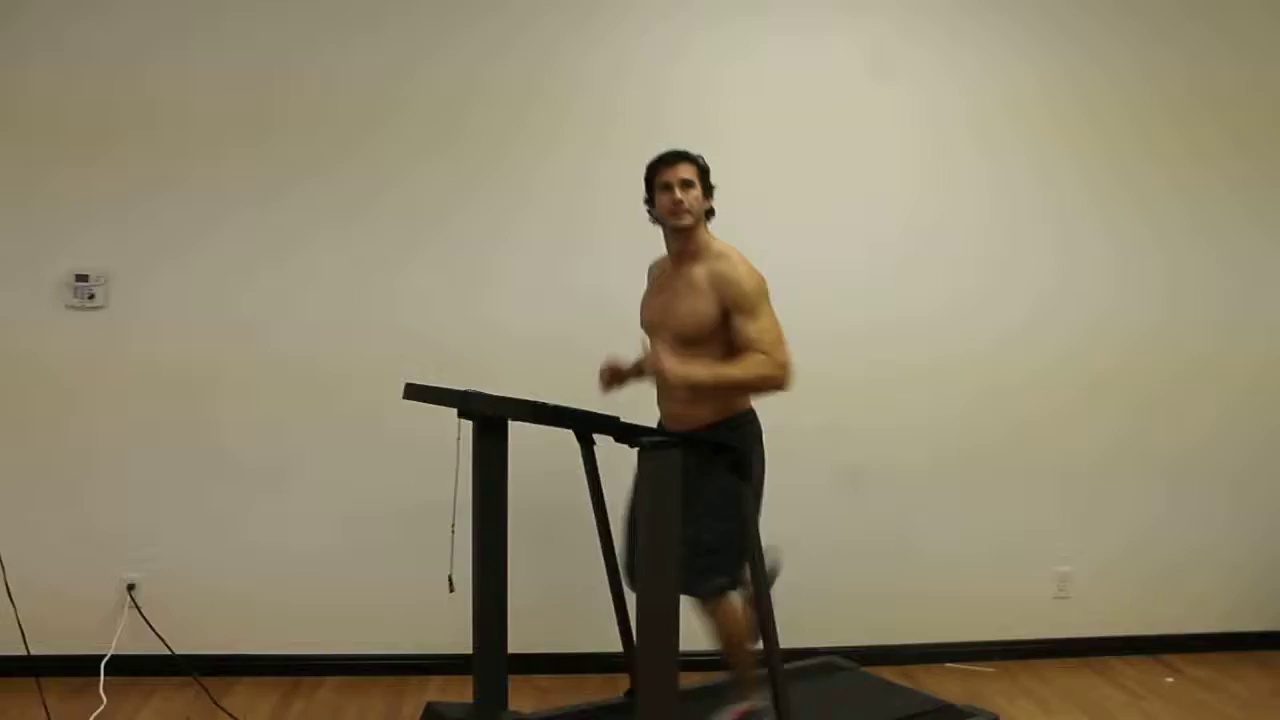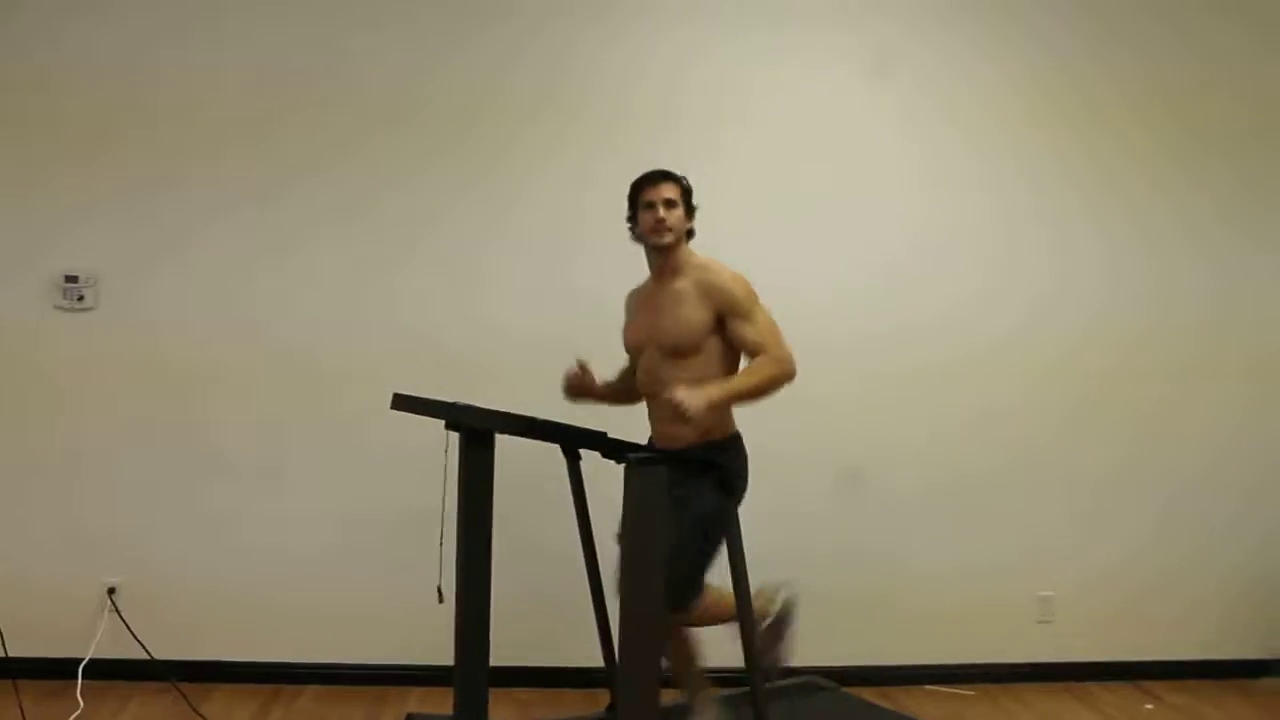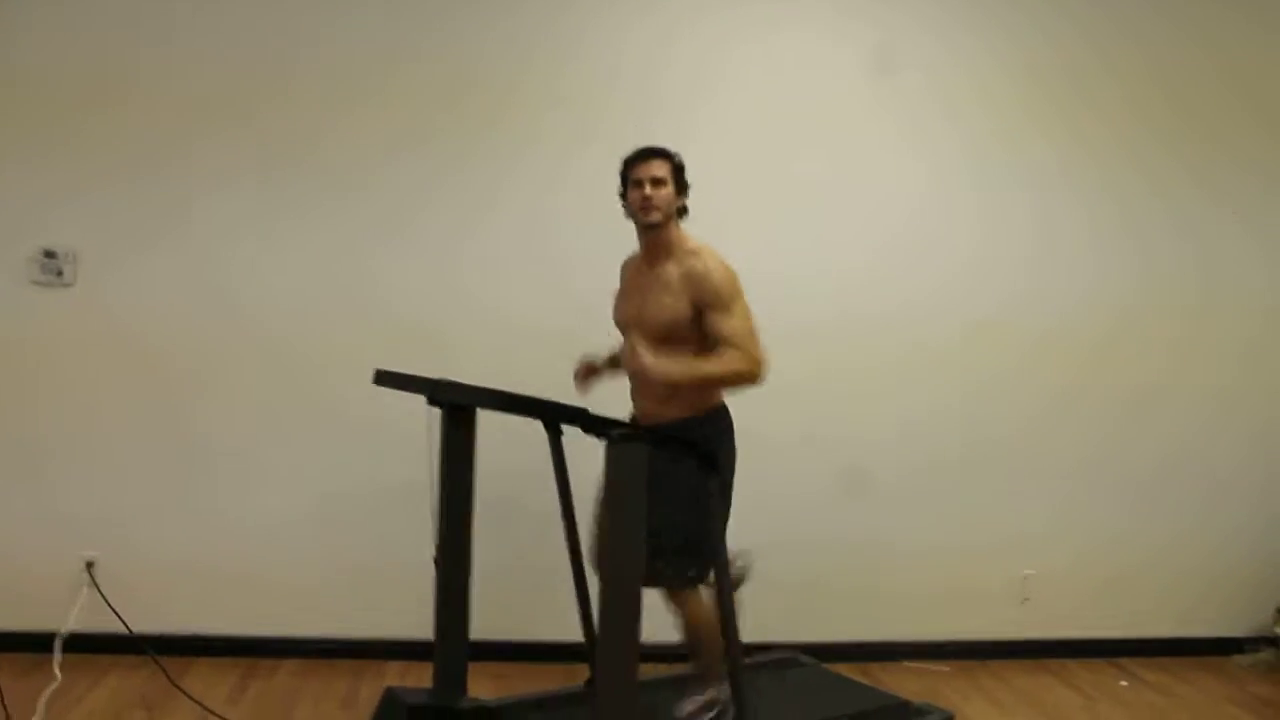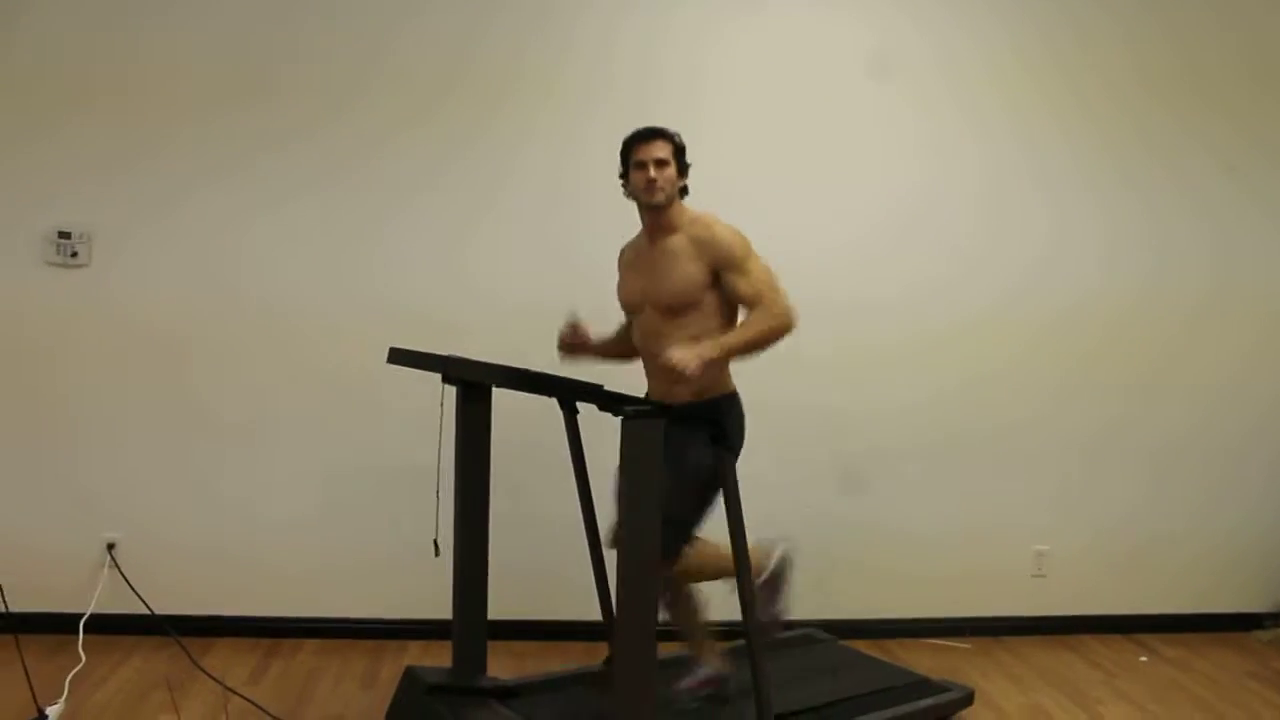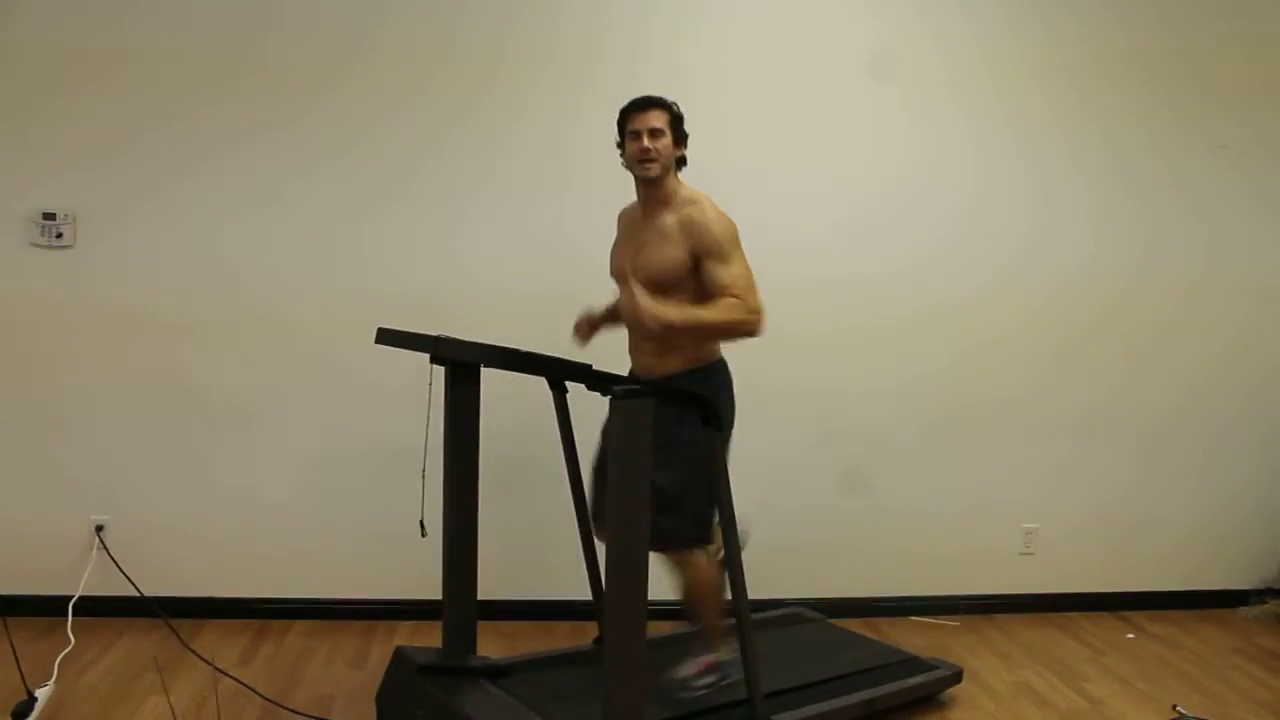
dt=0.4s
person 1, frame 1
left shoulder: (733, 276)
right shoulder: (658, 272)
left elbow: (776, 369)
left wrist: (688, 374)
right wrist: (633, 369)
left hip: (726, 445)
right hip: (669, 438)
left knee: (710, 590)
right ankle: (746, 573)
person 1, frame 2
left shoulder: (718, 284)
right shoulder: (637, 300)
left elbow: (781, 363)
left wrist: (712, 396)
right wrist: (596, 390)
left hip: (710, 464)
right hip: (657, 460)
left knee: (658, 601)
right knee: (662, 598)
left ankle: (764, 608)
person 1, frame 3
left shoulder: (707, 272)
right shoulder: (630, 269)
left elbow: (749, 365)
left wrist: (668, 372)
right wrist: (608, 364)
left hip: (696, 439)
right hip: (640, 434)
left knee: (678, 583)
right ankle: (718, 570)
person 1, frame 4
left shoulder: (714, 239)
right shoulder: (629, 255)
left elbow: (779, 314)
left wrist: (706, 352)
right wrist: (590, 347)
left hip: (709, 418)
right knee: (662, 557)
left ankle: (761, 563)
right ankle: (711, 661)
person 1, frame 5
left shoulder: (705, 221)
right shoulder: (628, 219)
left elbow: (748, 316)
left wrist: (662, 317)
right wrist: (607, 316)
left hip: (695, 391)
right hip: (639, 386)
left knee: (677, 538)
right knee: (608, 522)
left ankle: (718, 648)
right ankle: (712, 538)
